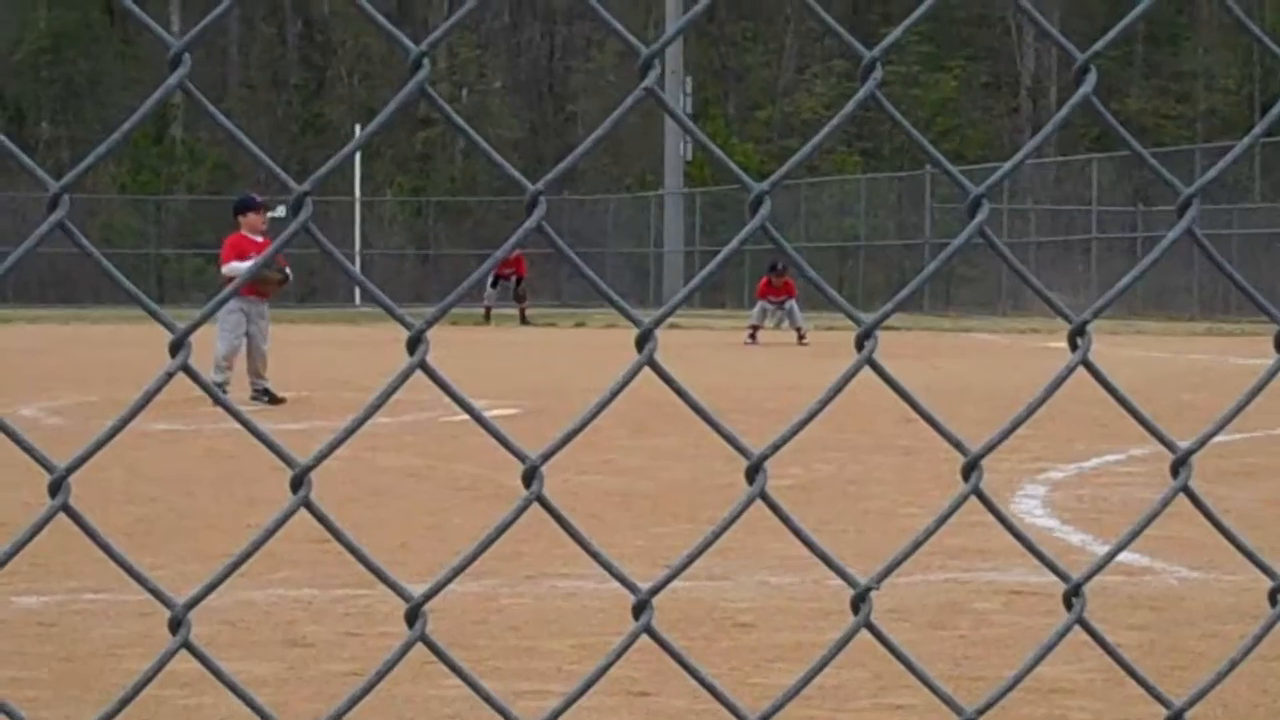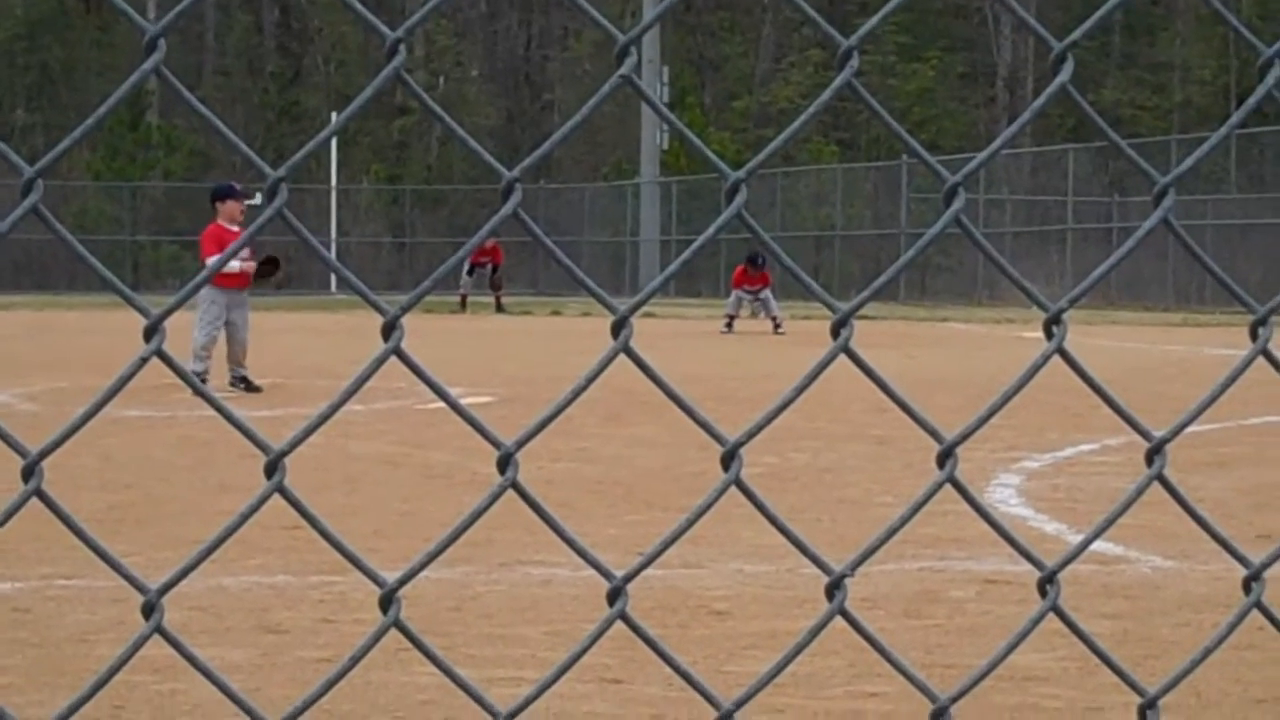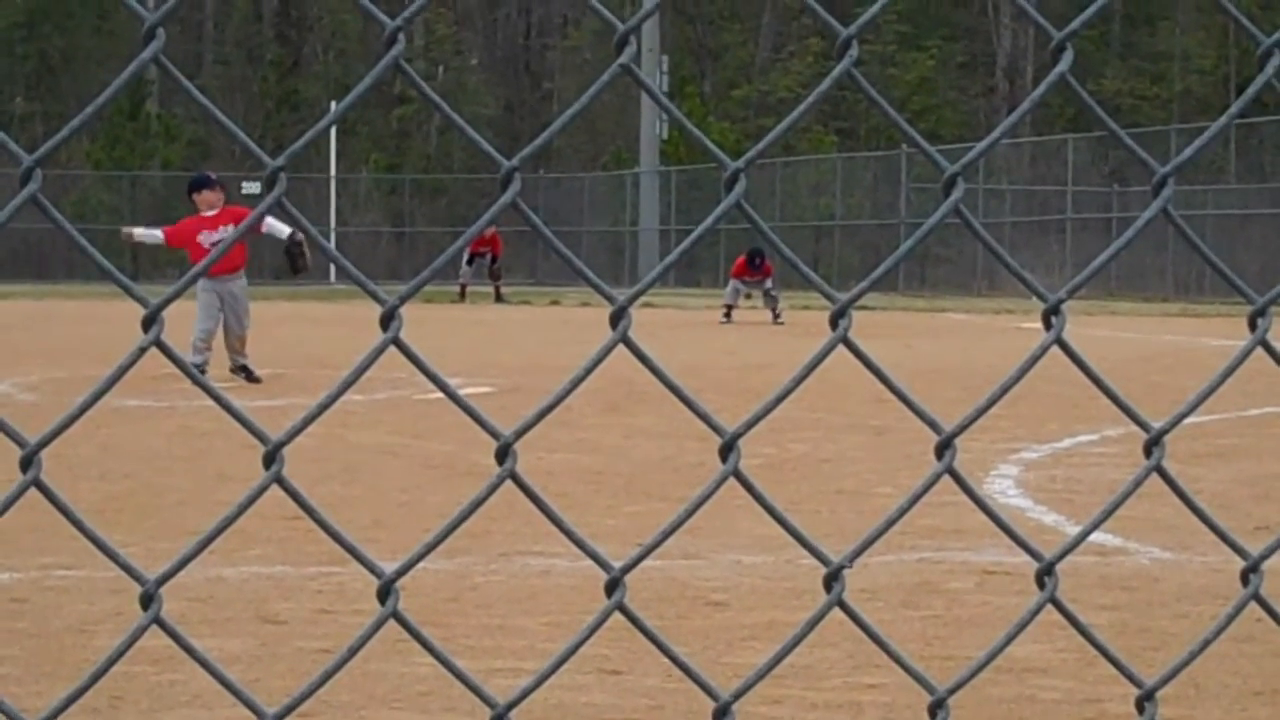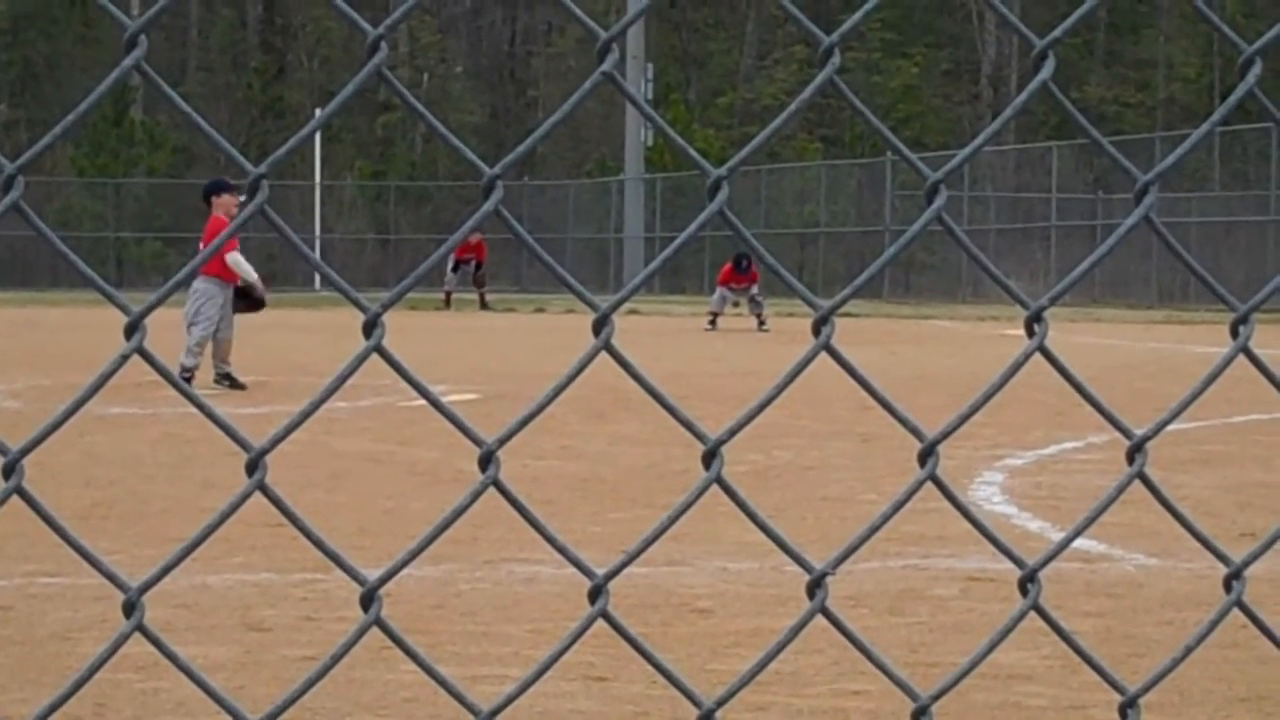
dt=0.7s
person 1, frame 1
left shoulder: (269, 245)
right shoulder: (233, 242)
left elbow: (283, 270)
right elbow: (226, 268)
left wrist: (282, 276)
right wrist: (255, 264)
left hip: (259, 303)
right hip: (235, 301)
left knee: (259, 348)
right knee: (228, 345)
left ankle: (259, 388)
right ankle: (218, 386)
person 1, frame 2
left shoulder: (243, 234)
right shoulder: (212, 232)
right elbow: (212, 262)
left wrist: (254, 267)
right wrist: (240, 266)
left hip: (240, 294)
right hip: (215, 293)
left knee: (240, 338)
right knee: (207, 335)
left ankle: (238, 376)
right ankle: (198, 376)
person 1, frame 3
left shoulder: (234, 213)
right shoulder: (189, 225)
left elbow: (263, 221)
right elbow: (163, 236)
left wrist: (289, 233)
right wrist: (137, 233)
left hip: (235, 280)
right hip: (208, 283)
left knee: (238, 327)
right knee: (205, 327)
left ankle: (240, 364)
right ankle: (197, 368)
person 1, frame 4
left shoulder: (223, 225)
right shoulder: (219, 225)
right elbow: (232, 257)
left wrist: (247, 281)
right wrist: (255, 278)
left hip: (224, 288)
right hip: (210, 287)
left knee: (224, 333)
right knee: (201, 330)
left ankle: (222, 373)
right ankle: (186, 372)
